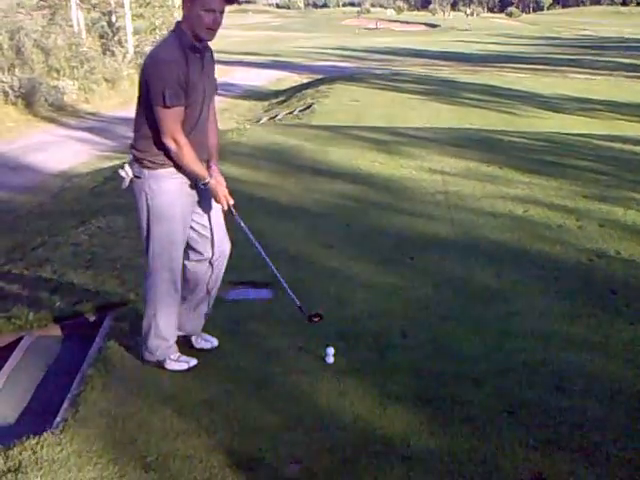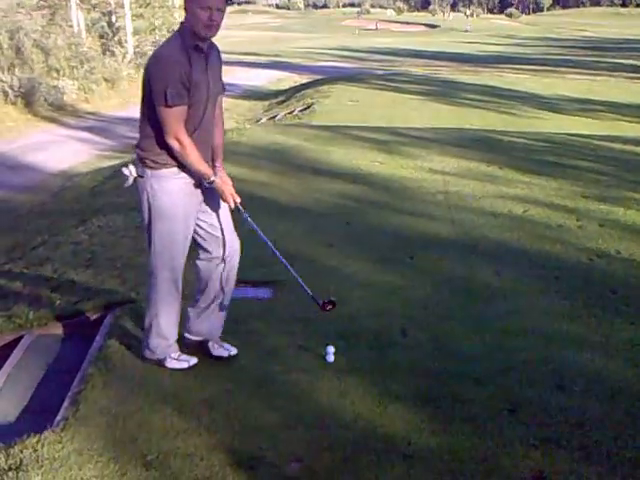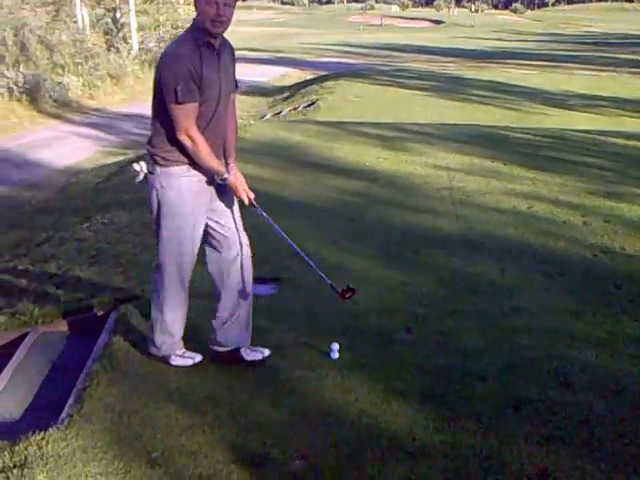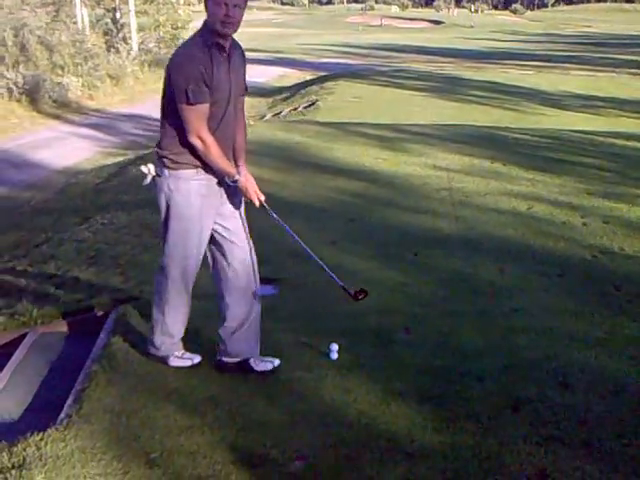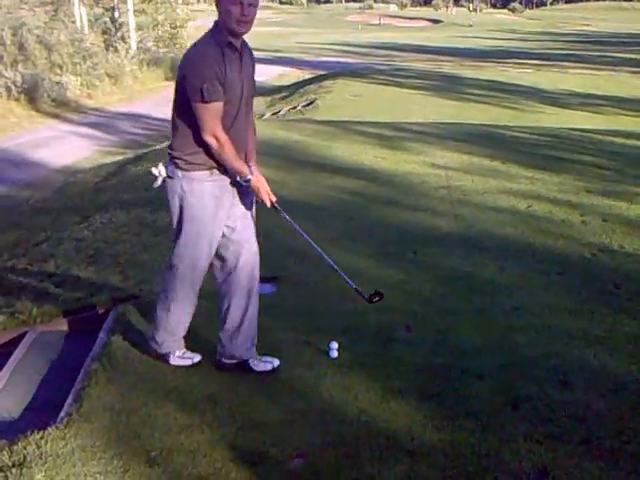
dt=0.1s
person 1, frame 1
left shoulder: (204, 53)
right shoulder: (165, 60)
right elbow: (172, 138)
left wrist: (214, 168)
right wrist: (209, 179)
left hip: (192, 172)
right hip: (162, 176)
left knee: (214, 248)
right knee: (166, 266)
left ankle: (187, 324)
right ankle: (159, 346)
person 1, frame 2
left shoulder: (212, 54)
right shoulder: (168, 60)
right elbow: (175, 137)
left wrist: (219, 167)
right wrist: (213, 178)
left hip: (199, 173)
right hip: (166, 178)
left knee: (225, 250)
right knee: (167, 266)
left ankle: (202, 330)
right ankle: (160, 345)
person 1, frame 3
left shoulder: (225, 51)
right shoulder: (178, 57)
right elbow: (187, 134)
left wrist: (232, 165)
right wrist: (227, 175)
left hip: (211, 171)
right hip: (177, 175)
left knee: (234, 252)
right knee: (176, 264)
left ankle: (229, 340)
right ankle: (166, 342)
person 1, frame 4
left shoulder: (236, 53)
right shoulder: (189, 58)
right elbow: (198, 136)
left wrist: (241, 168)
right wrist: (238, 176)
left hip: (219, 177)
right hip: (187, 178)
left knee: (240, 262)
right knee: (181, 266)
left ankle: (237, 351)
right ankle: (165, 344)
person 1, frame 5
left shoulder: (245, 53)
right shoulder: (202, 57)
right elbow: (212, 134)
left wrist: (253, 167)
right wrist: (250, 177)
left hip: (230, 177)
right hip: (198, 179)
left knee: (244, 265)
right knee: (189, 266)
left ankle: (236, 351)
right ankle: (167, 341)
